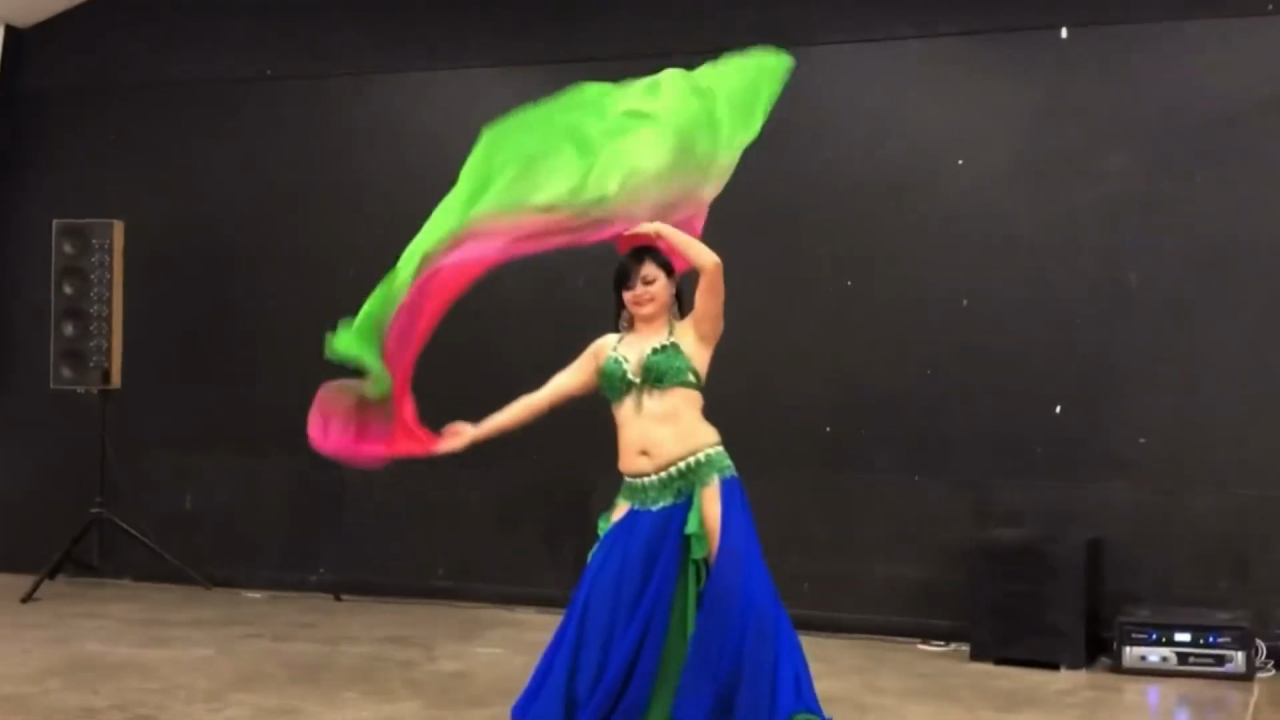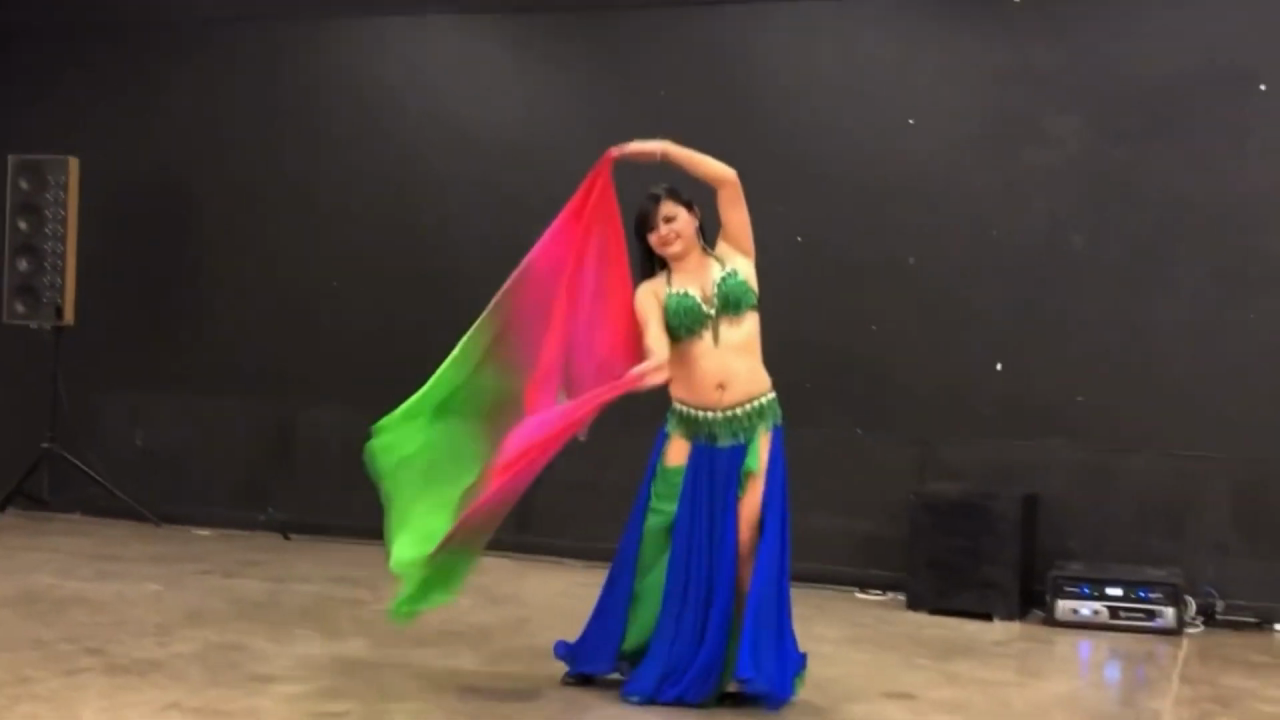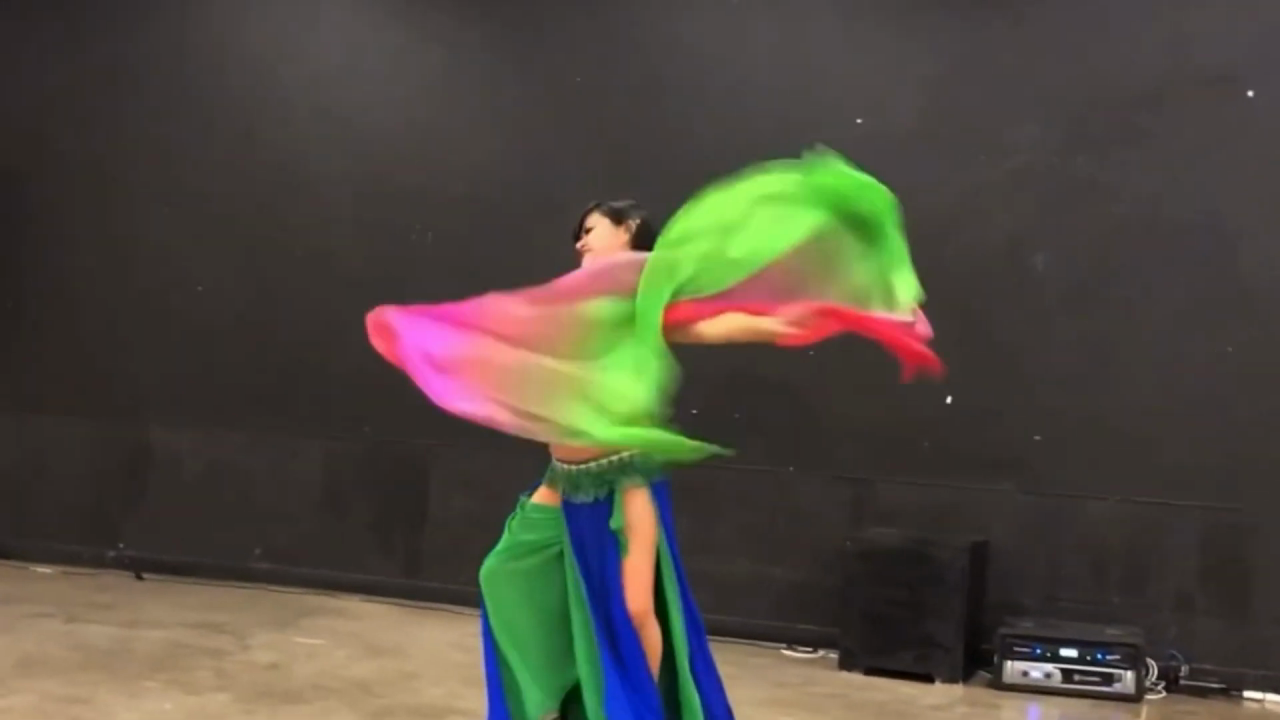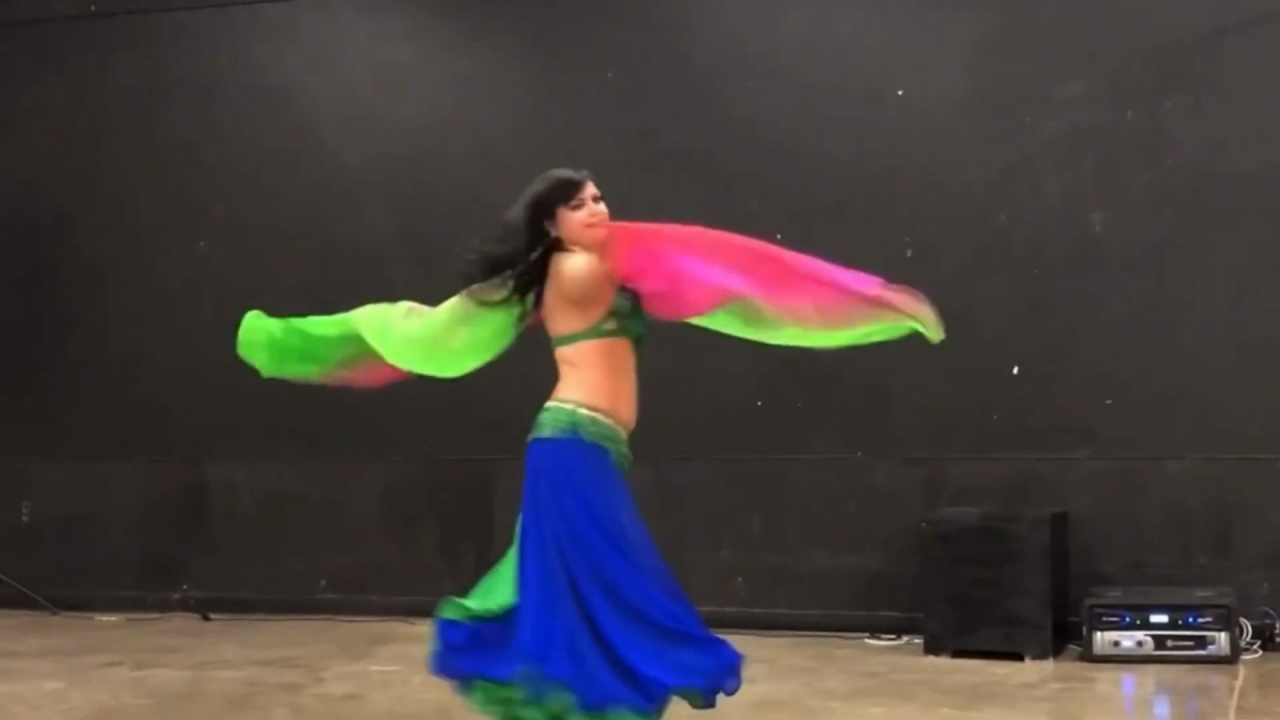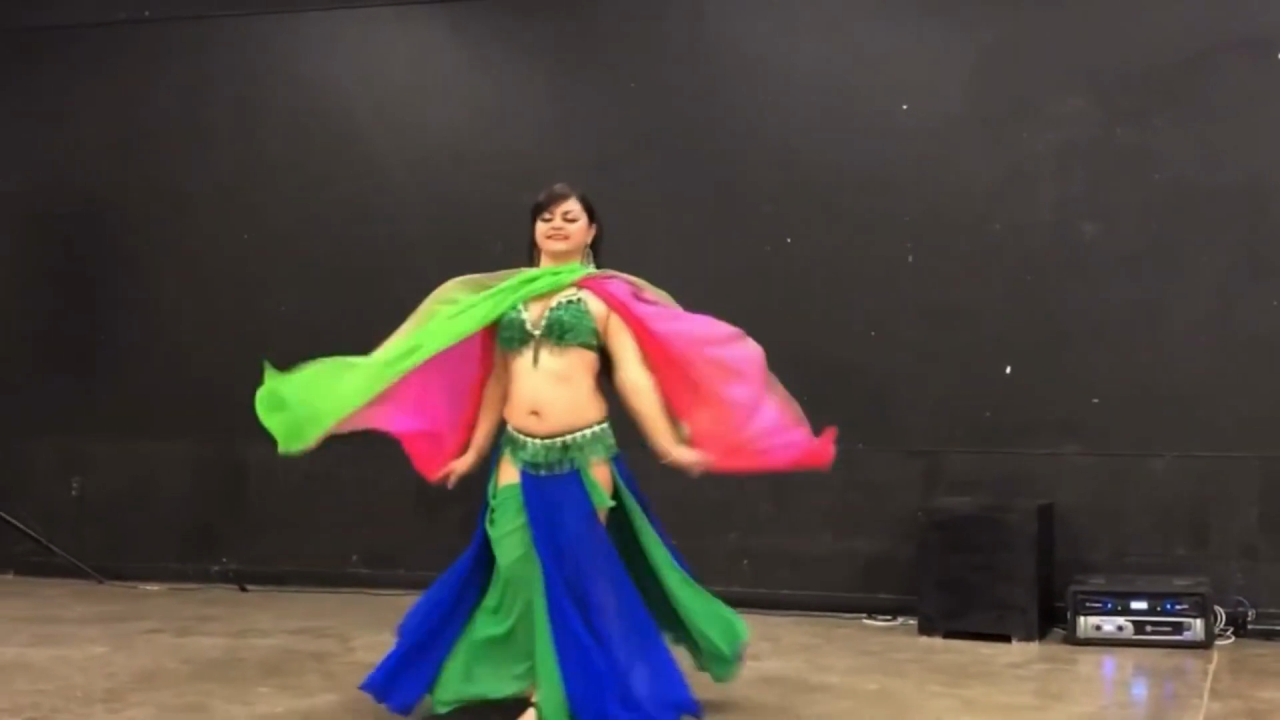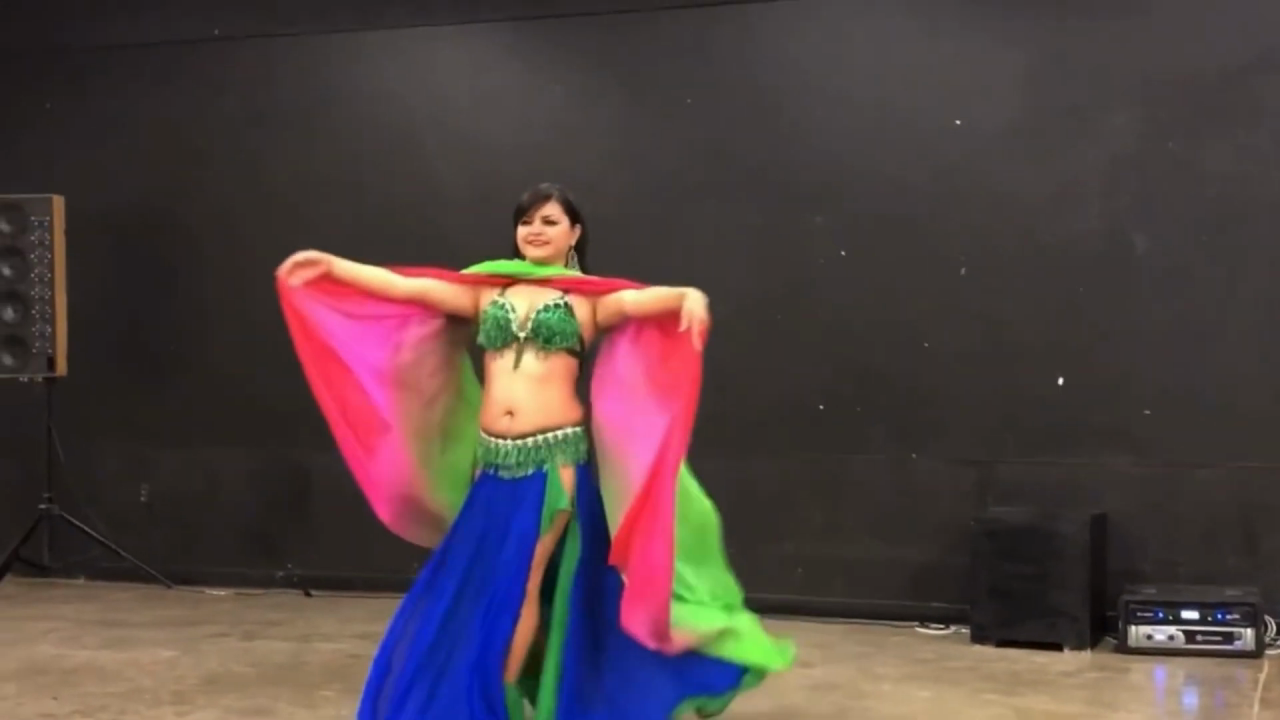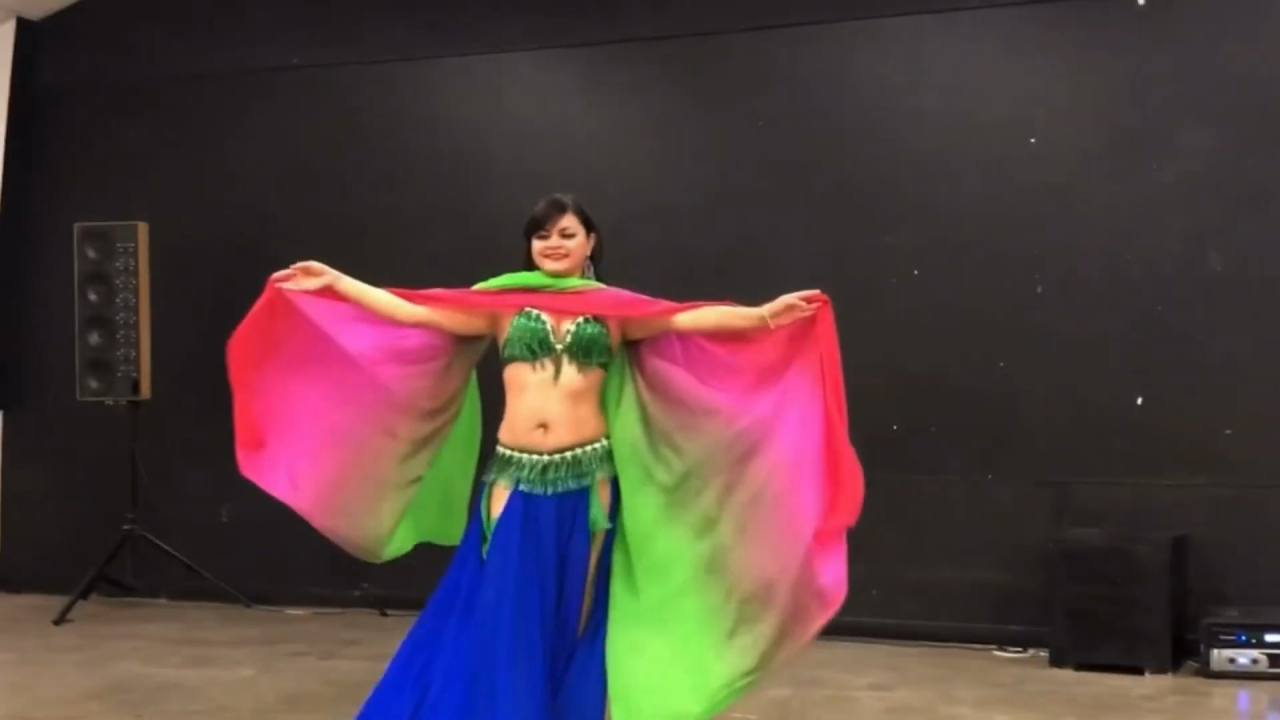
dt=0.7s
person 1, frame 1
left shoulder: (694, 334)
right shoulder: (607, 348)
left elbow: (711, 266)
right elbow: (545, 395)
left wrist: (659, 229)
right wrist: (480, 431)
left hip: (702, 477)
right hip: (639, 495)
left knee: (738, 593)
right knee: (606, 601)
person 1, frame 2
left shoulder: (736, 256)
right shoulder: (652, 291)
left elbow: (728, 181)
right elbow: (656, 347)
left wrist: (664, 150)
right wrist: (655, 365)
left hip: (755, 420)
right hip: (691, 427)
left knee: (748, 540)
right knee: (669, 538)
left ankle: (747, 663)
person 1, frame 3
left shoulder: (654, 298)
right shoulder: (568, 302)
left elbow: (708, 328)
left wrist: (772, 324)
left hip: (624, 473)
right hip: (567, 478)
left knee: (634, 606)
right knee: (511, 579)
person 1, frame 4
left shoulder: (602, 275)
right shoulder: (572, 269)
right elbow: (611, 283)
left hip: (586, 444)
right hip: (577, 440)
left knee: (576, 584)
right knee: (606, 581)
person 1, frame 5
left shoulder: (604, 295)
right shoulder: (502, 294)
left elbow: (633, 372)
right elbow: (496, 377)
left wrist: (670, 442)
right wrist: (472, 449)
left hip: (580, 451)
right hip: (518, 454)
left knee: (584, 573)
right knee: (515, 570)
person 1, frame 6
left shoulder: (590, 296)
right shoulder: (487, 289)
left elbow: (645, 301)
right elbow: (403, 287)
left wrist: (688, 298)
right wrist: (332, 266)
left hip: (557, 453)
right hip: (493, 458)
left knee: (514, 580)
right knee: (484, 581)
person 1, frame 7
left shoulder: (615, 310)
right shoulder: (501, 305)
left elbow: (689, 319)
right elbow: (409, 312)
left wrist: (764, 316)
right wrist: (336, 282)
left hip: (588, 476)
right hip: (515, 475)
left knee: (574, 614)
right knee: (504, 609)
